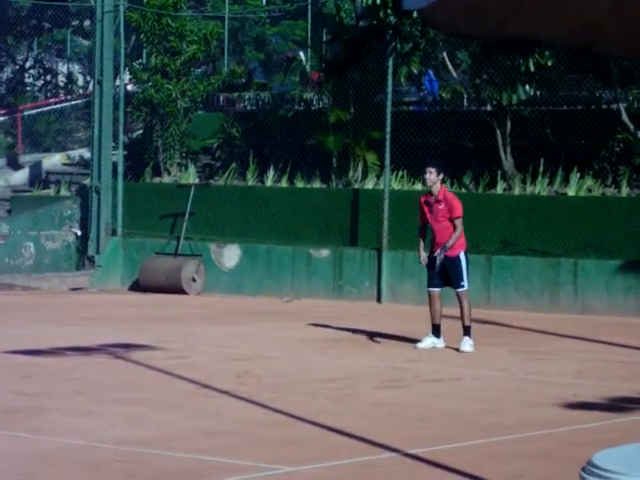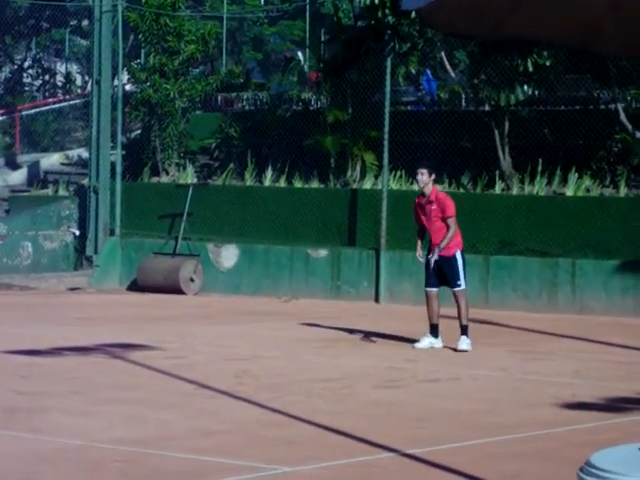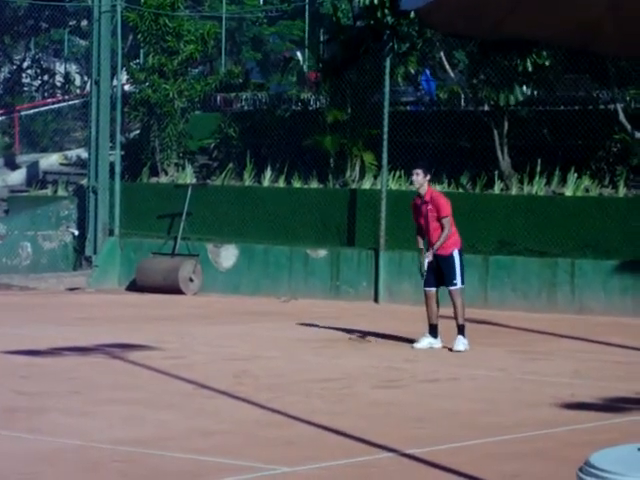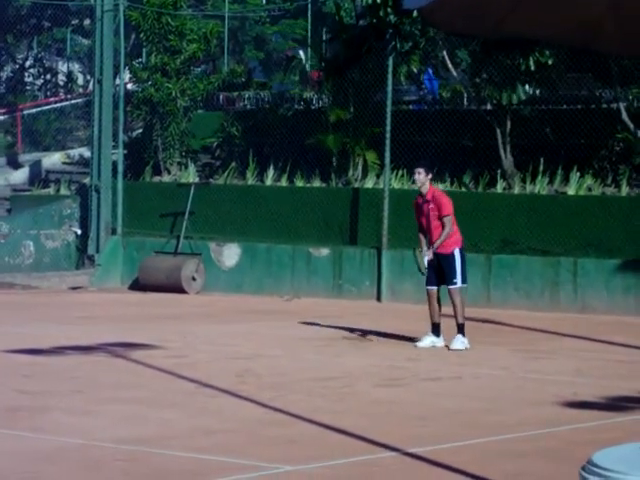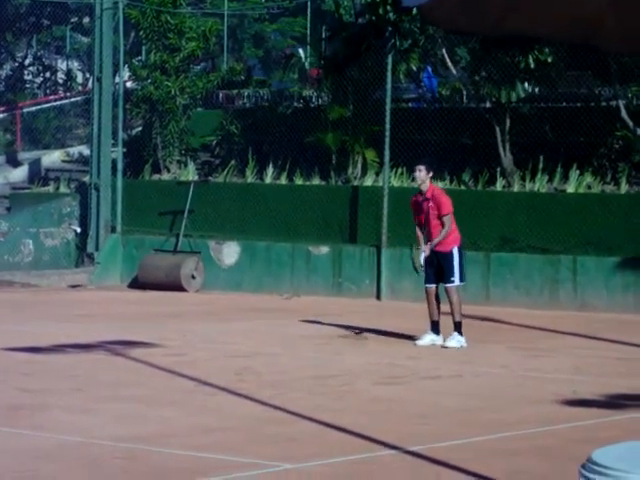
dt=0.1s
person 1, frame 1
left shoulder: (450, 199)
right shoulder: (423, 200)
left elbow: (459, 229)
left wrist: (445, 248)
right wrist: (421, 247)
left hip: (455, 252)
right hip: (436, 252)
left knee: (461, 293)
right knee: (433, 293)
left ankle: (467, 337)
right ankle: (436, 336)
person 1, frame 2
left shoulder: (443, 199)
right shoulder: (418, 202)
left elbow: (453, 228)
left wrist: (439, 249)
right wrist: (419, 247)
left hip: (451, 251)
right hip: (433, 253)
left knee: (458, 292)
right knee: (430, 292)
left ankle: (465, 337)
right ankle: (434, 336)
person 1, frame 3
left shoulder: (438, 199)
right shoulder: (416, 203)
left elbow: (448, 228)
left wrist: (432, 250)
right wrist: (422, 249)
left hip: (450, 250)
right hip: (431, 252)
left knee: (454, 291)
right knee: (429, 292)
left ankle: (461, 336)
right ankle: (433, 336)
person 1, frame 4
left shoulder: (440, 198)
right shoulder: (417, 201)
left elbow: (449, 227)
left wrist: (432, 248)
right wrist: (424, 247)
left hip: (451, 249)
right hip: (433, 251)
left knee: (454, 290)
right knee: (431, 291)
left ankle: (461, 336)
right ankle: (436, 335)
person 1, frame 5
left shoulder: (440, 196)
right shoulder: (415, 199)
left elbow: (447, 226)
left wrist: (430, 245)
right wrist: (422, 245)
left hip: (449, 247)
right hip: (431, 249)
left knee: (451, 288)
right knee: (430, 289)
left ankle: (458, 334)
right ankle: (435, 333)
